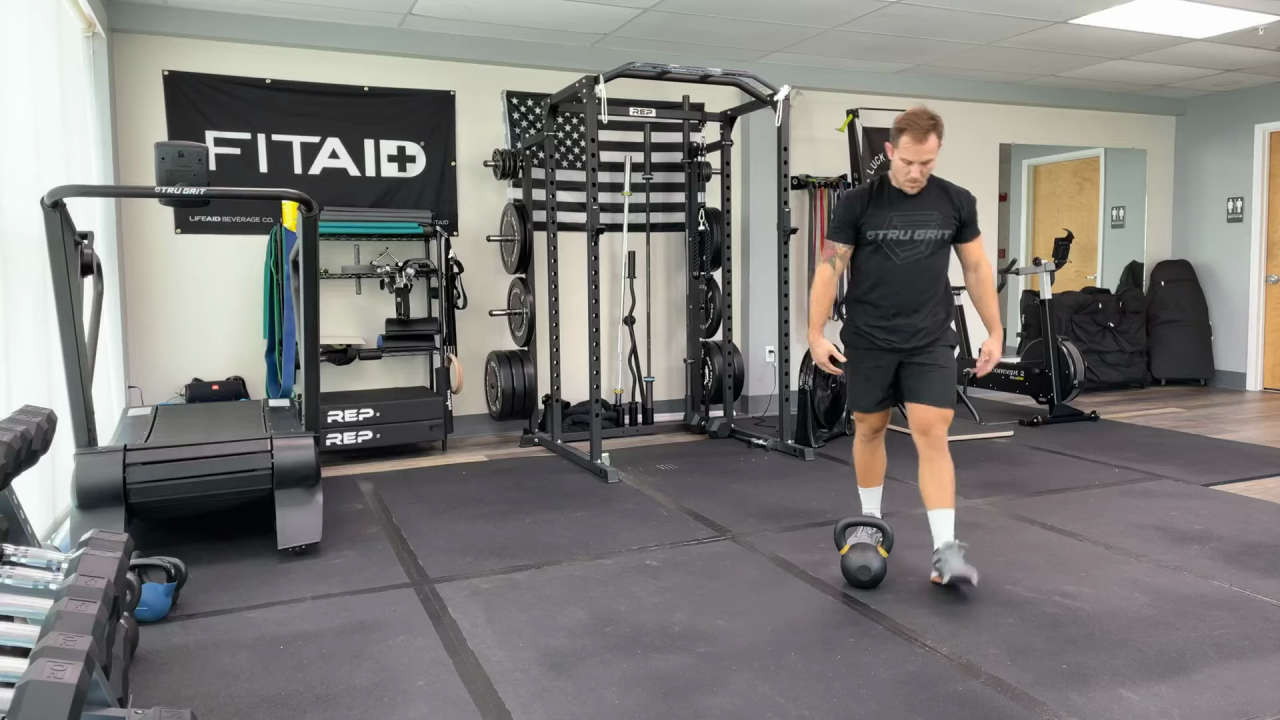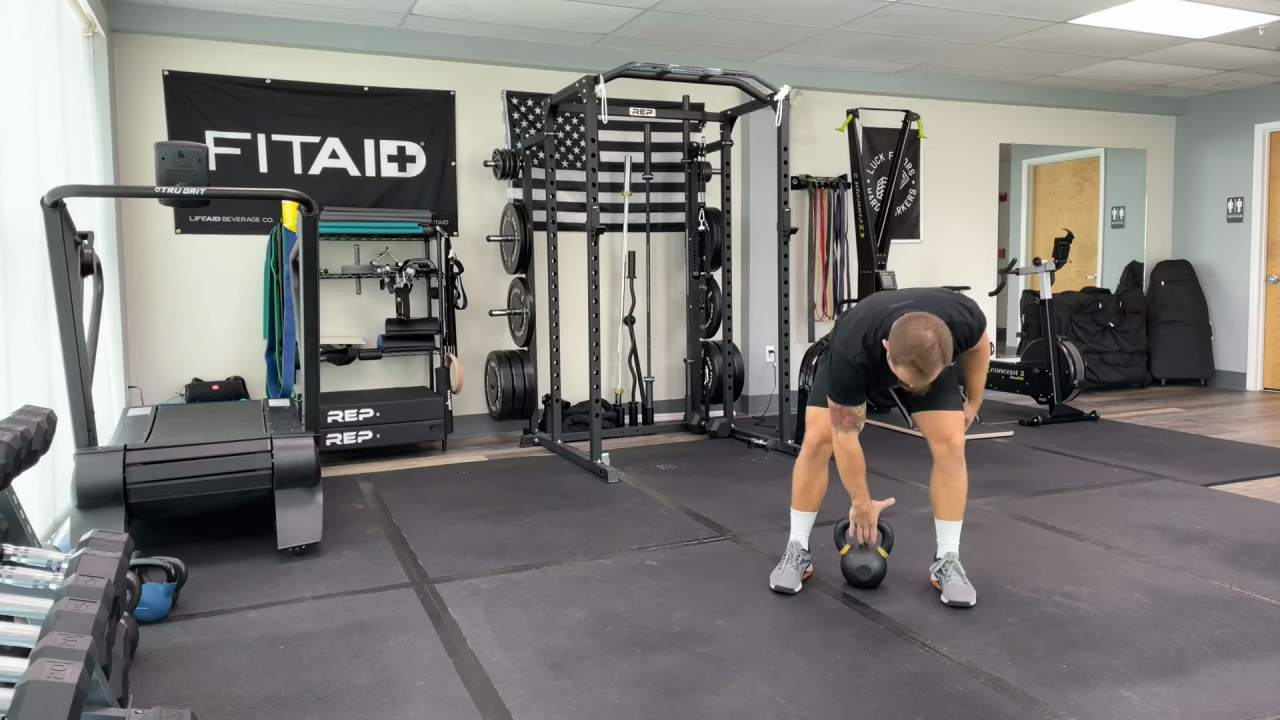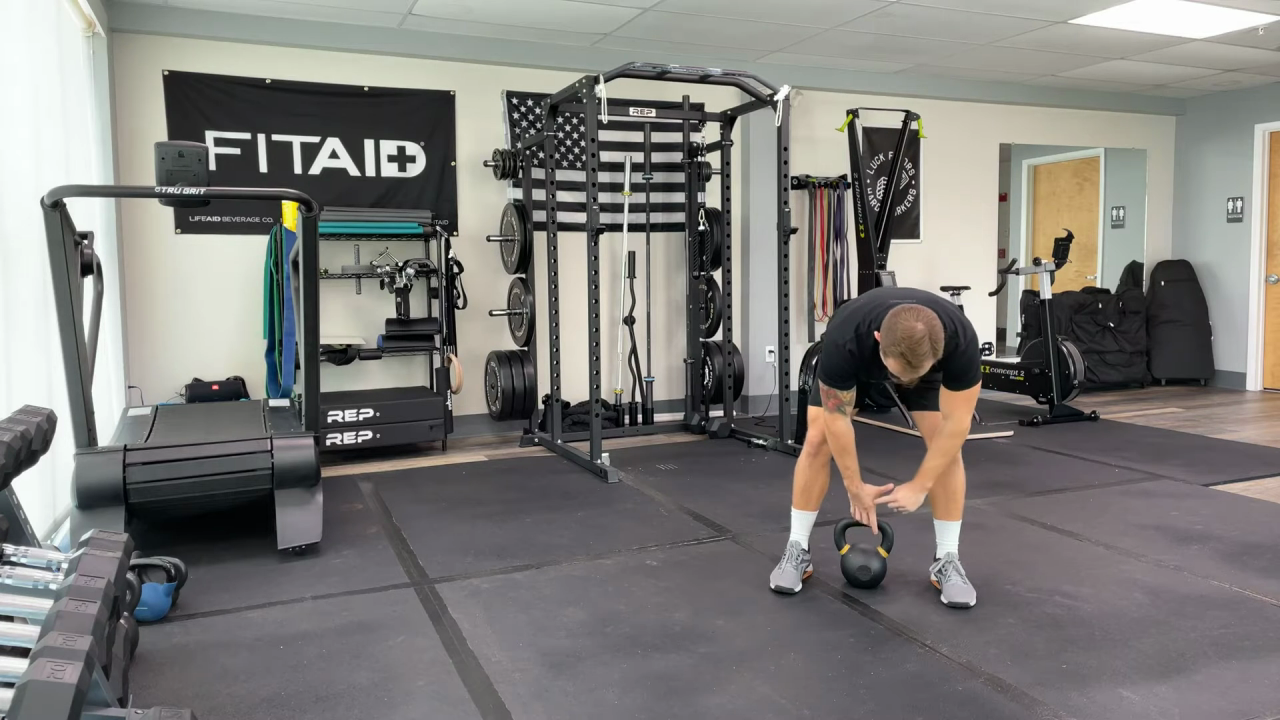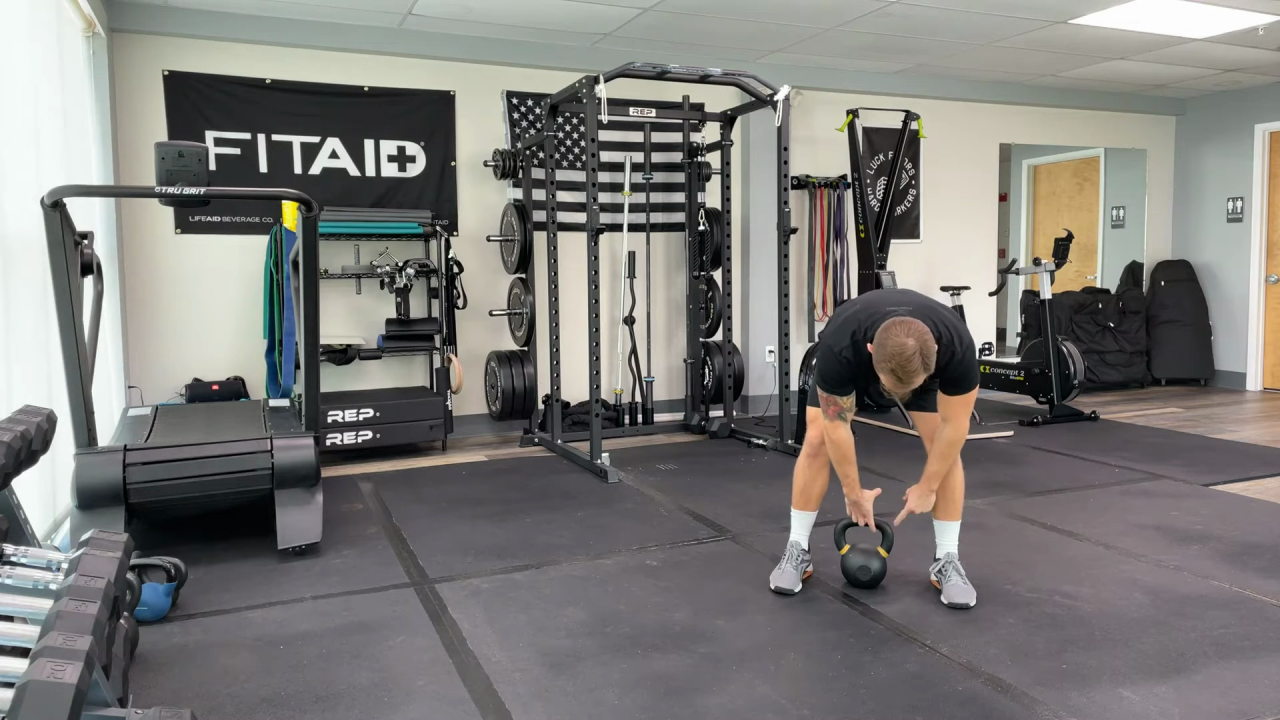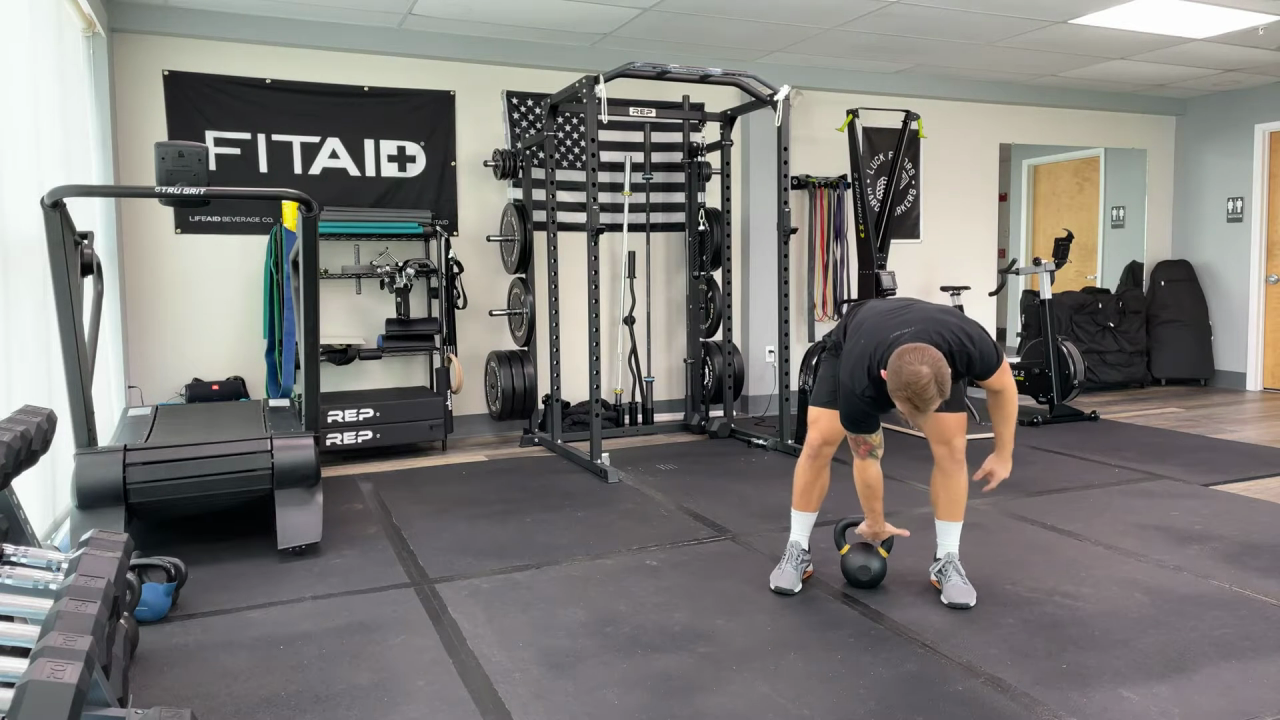
dt=1s
person 1, frame 1
left shoulder: (956, 202)
right shoulder: (858, 203)
left elbow: (976, 268)
right elbow: (829, 269)
left wrist: (994, 331)
right wrist: (816, 334)
left hip: (930, 342)
right hip: (868, 341)
left knee: (930, 436)
right knee: (869, 430)
left ankle: (945, 547)
right ankle: (871, 521)
person 1, frame 2
left shoulder: (962, 319)
right shoulder: (851, 353)
right elbow: (846, 436)
left wrist: (974, 399)
right wrist: (861, 504)
left hip: (928, 358)
right hip: (851, 355)
left knee: (950, 442)
right knee: (818, 440)
left ankle: (947, 560)
right ankle: (797, 550)
person 1, frame 3
left shoulder: (959, 338)
right shoulder: (844, 340)
left elbow: (956, 422)
right elbow: (836, 418)
left wrist: (921, 487)
right wrist: (855, 487)
left hip: (926, 358)
right hip: (856, 359)
left knee: (944, 445)
right knee: (817, 440)
left ankle: (947, 559)
right ankle: (797, 550)
person 1, frame 4
left shoulder: (956, 346)
right shoulder: (840, 346)
left elbow: (954, 425)
right elbow: (836, 426)
left wrist: (927, 488)
right wrist: (853, 492)
left hip: (922, 360)
right hip: (854, 360)
left knee: (943, 445)
right knee: (817, 439)
left ankle: (947, 559)
right ankle: (797, 550)
person 1, frame 5
left shoulder: (968, 345)
right shoulder: (859, 382)
left elbow: (1002, 386)
right elbow: (866, 460)
left wrist: (1003, 453)
right wrist: (875, 523)
right hip: (850, 344)
left knee: (951, 445)
right knee: (819, 442)
left ankle: (946, 561)
right ankle: (797, 551)
